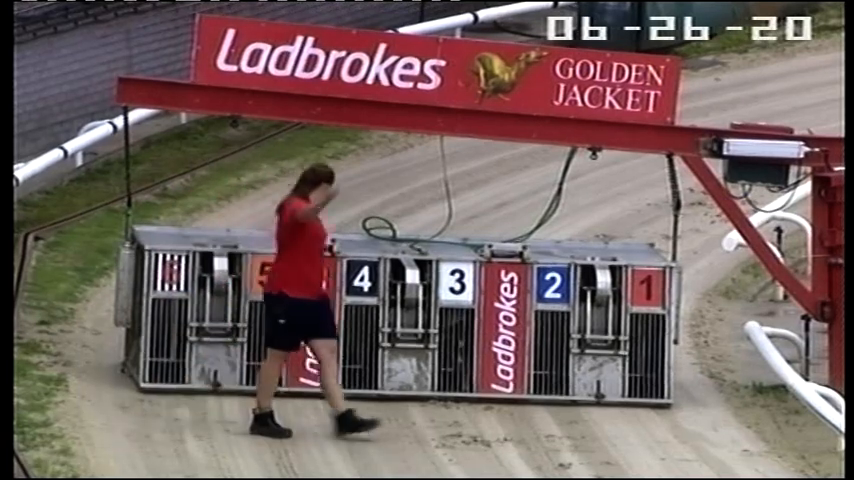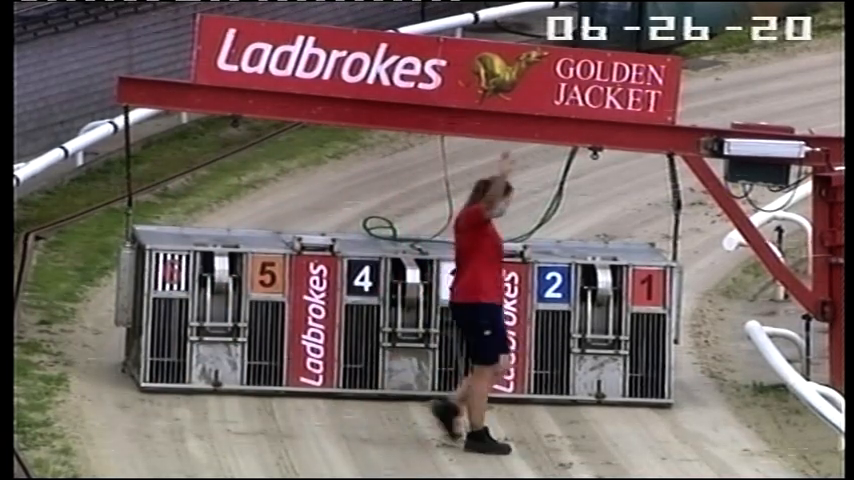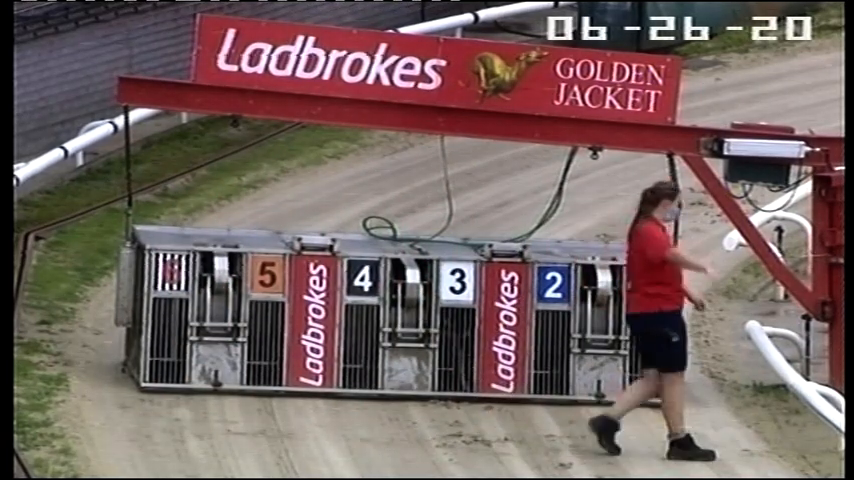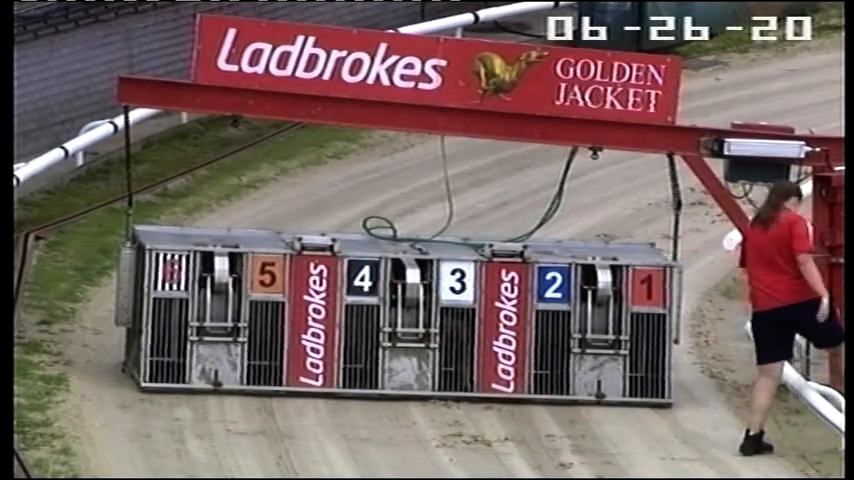
dt=1s
person 1, frame 1
left shoulder: (312, 214)
right shoulder: (294, 207)
right elbow: (306, 211)
right wrist: (324, 197)
left hip: (313, 295)
right hip: (287, 294)
left knee: (328, 355)
right knee: (278, 355)
left ankle: (344, 418)
right ankle: (262, 418)
person 1, frame 2
left shoulder: (481, 224)
right shoulder: (473, 218)
right elbow: (491, 201)
right wrist: (502, 176)
left hip: (485, 304)
right hip: (475, 304)
left knee: (499, 365)
right knee: (486, 370)
left ankle: (450, 406)
right ankle: (476, 434)
person 1, frame 3
left shoulder: (648, 229)
right shoulder: (651, 231)
right elbow: (674, 256)
left wrist: (688, 294)
right wrist: (700, 265)
left hip: (647, 313)
right hip: (659, 315)
left knee: (655, 377)
right knee: (673, 377)
left ankle: (607, 422)
right ankle: (680, 442)
person 1, frame 4
left shoulder: (753, 228)
right shoulder: (795, 221)
left elbow: (749, 266)
right elbow: (804, 259)
right wrist: (823, 293)
left hip: (767, 309)
right hip: (803, 302)
left knee: (768, 374)
right knee: (838, 346)
left ankle: (752, 437)
